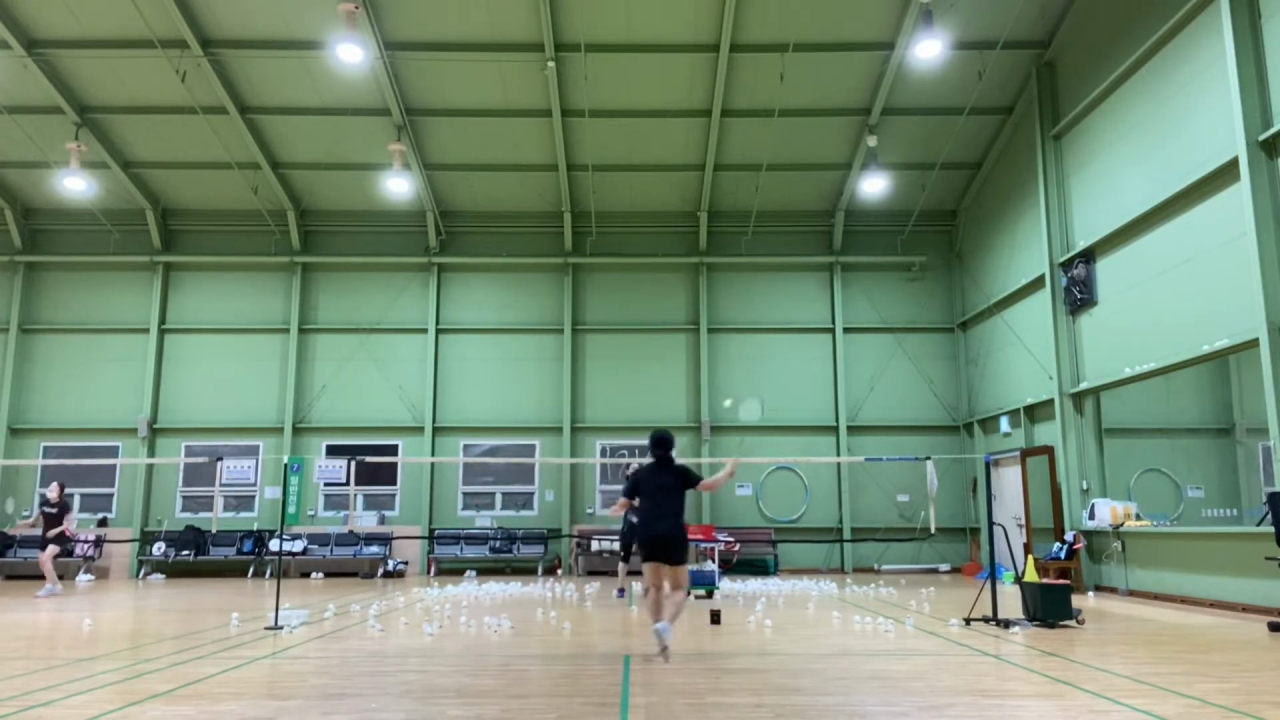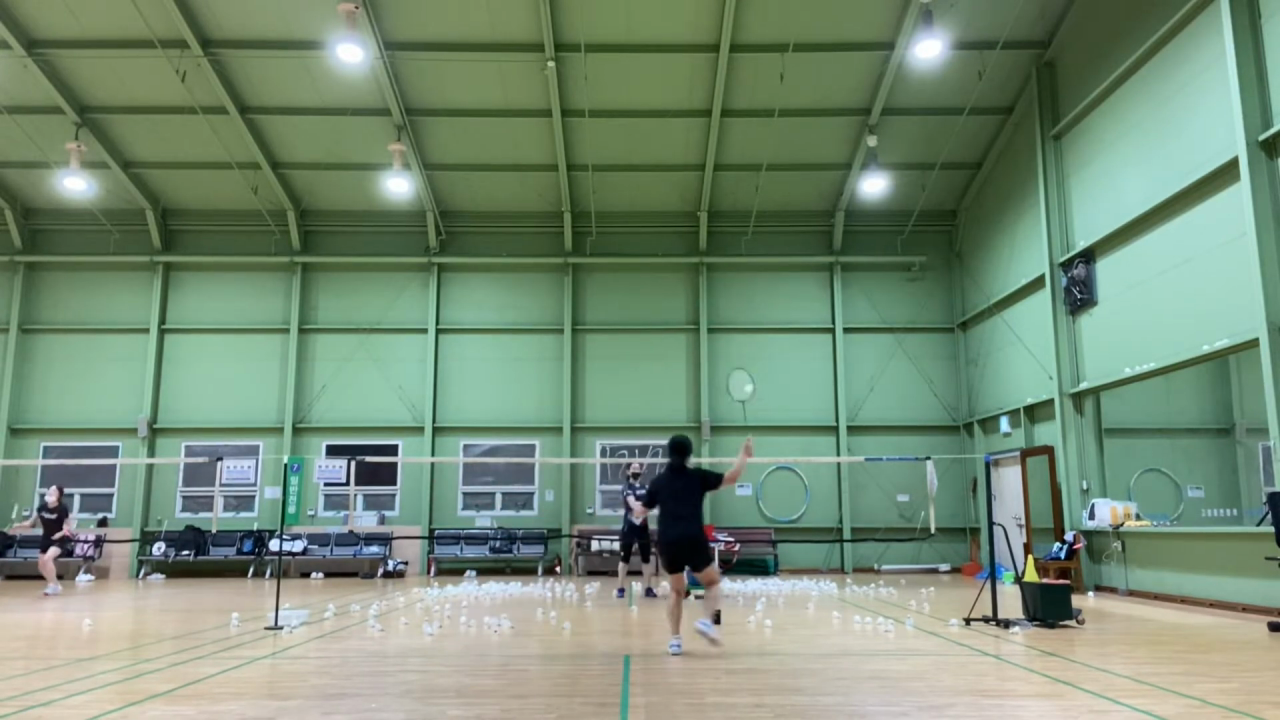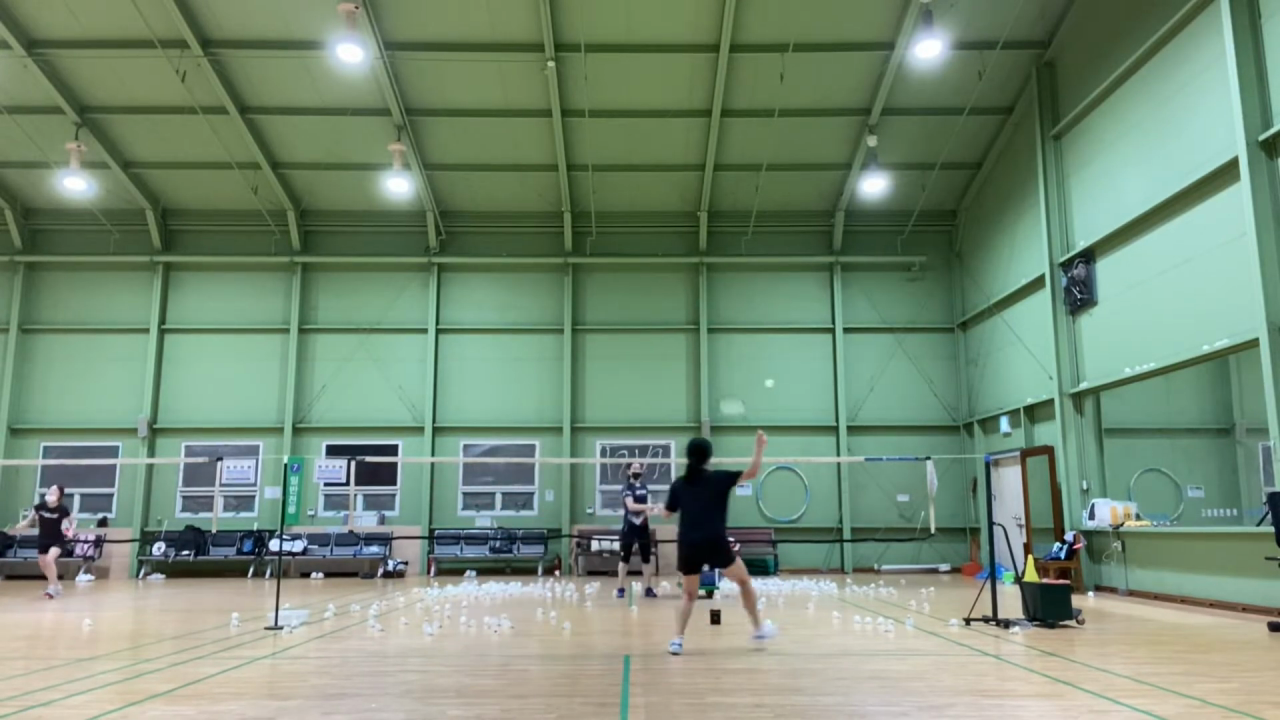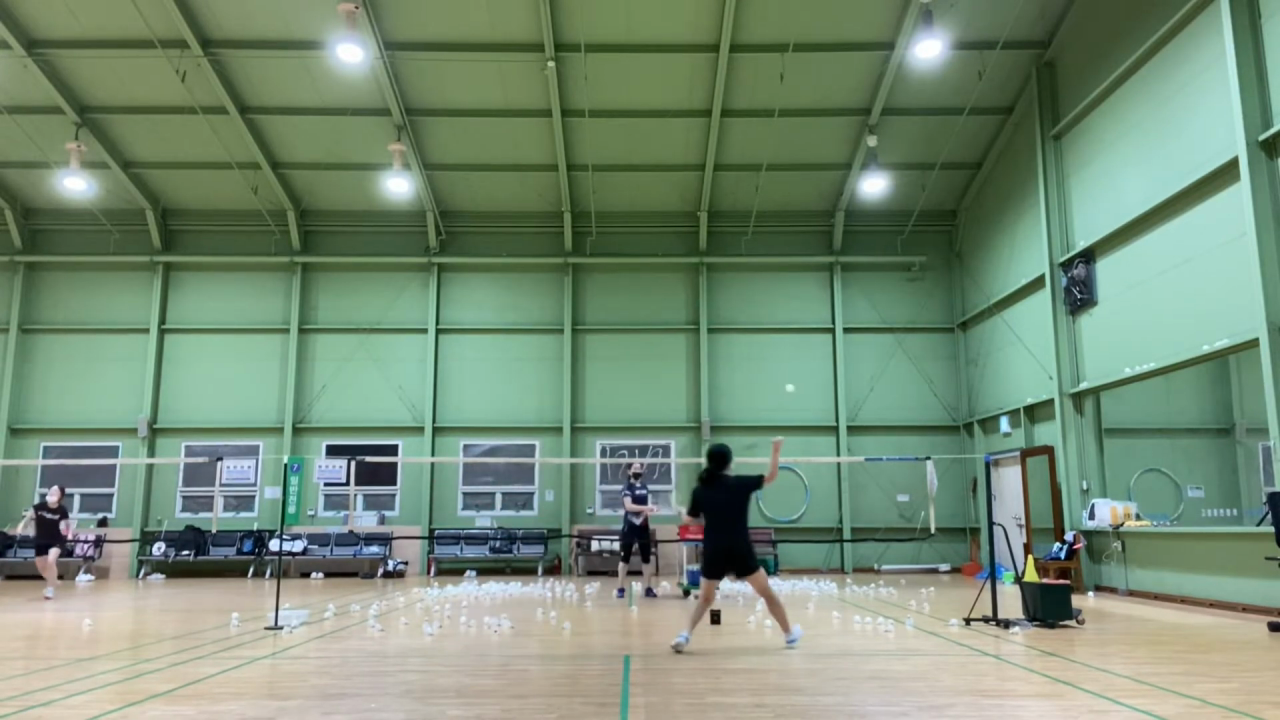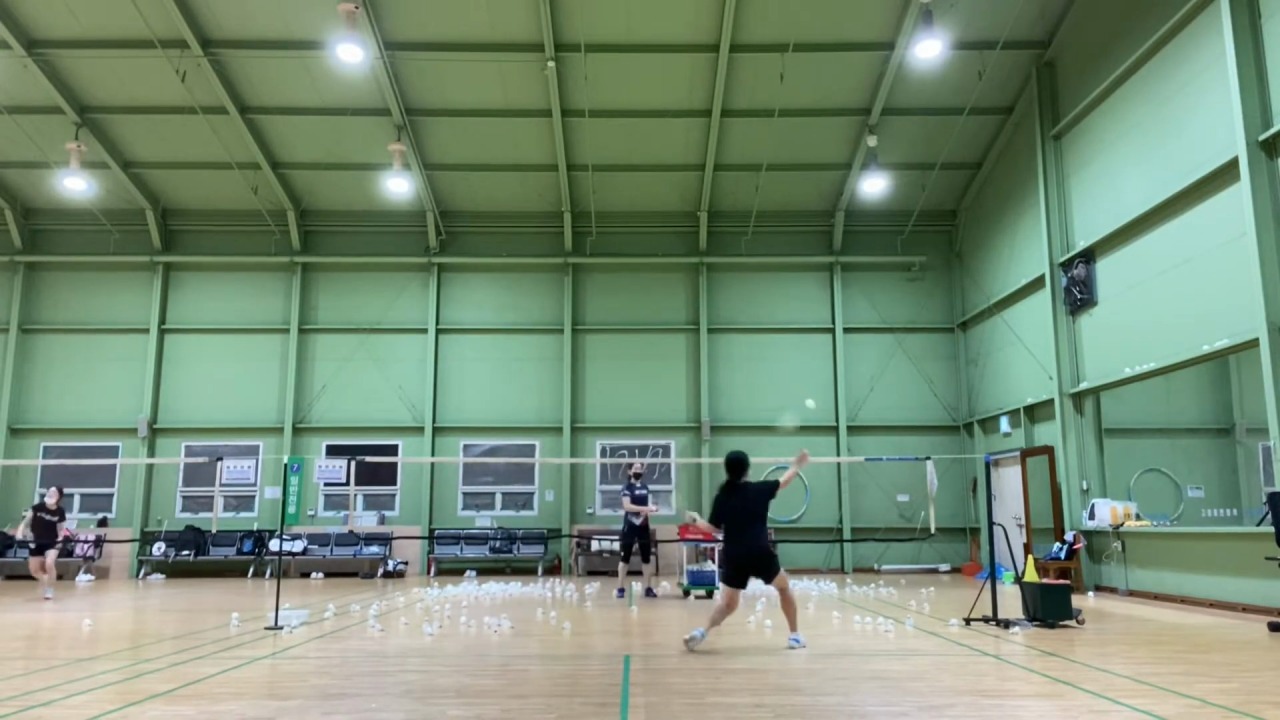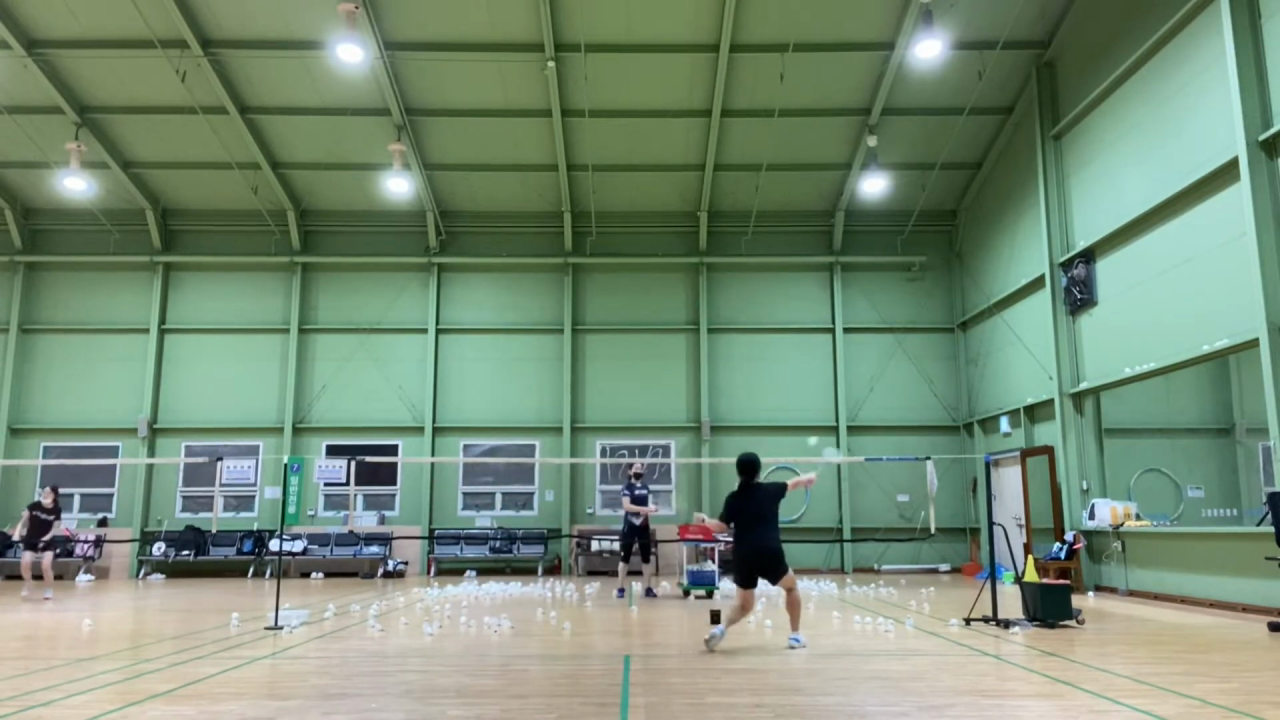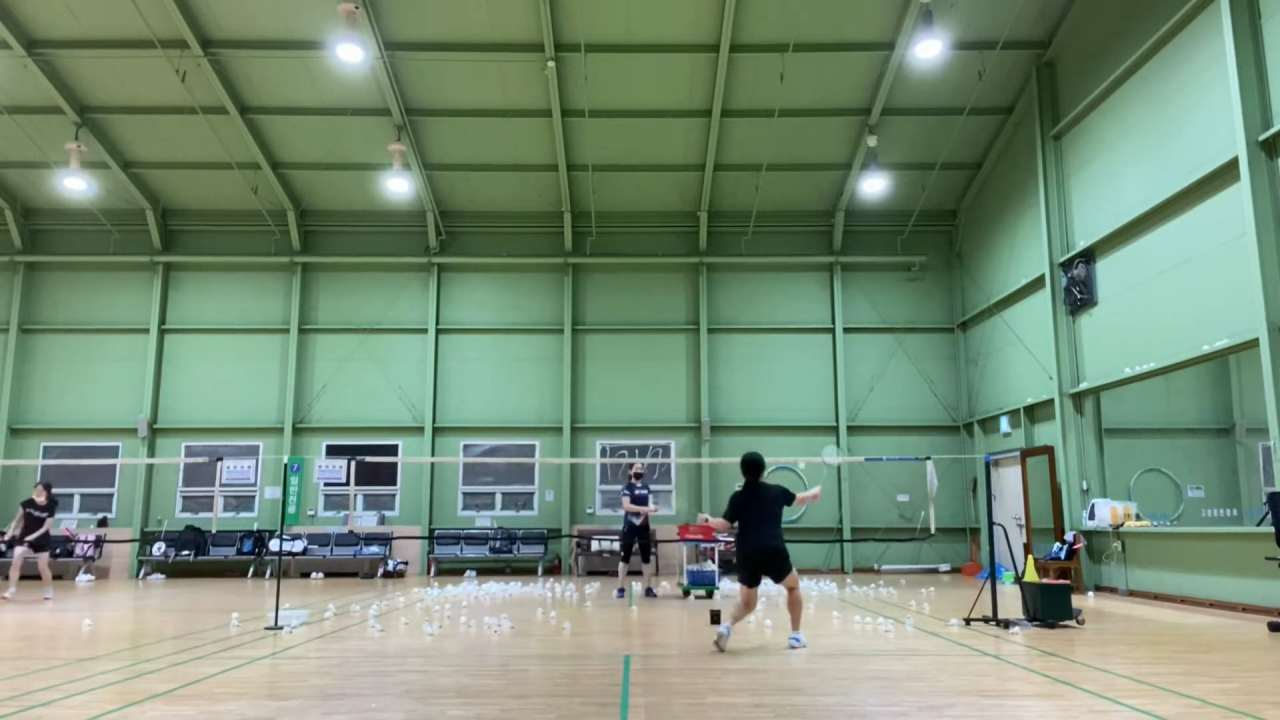
dt=0.1s
person 1, frame 1
left shoulder: (639, 474)
right shoulder: (679, 471)
left elbow: (623, 504)
right elbow: (707, 485)
left wrist: (616, 509)
right wrist: (728, 471)
left hip: (646, 536)
right hip: (673, 535)
left knee: (653, 587)
right knee: (678, 590)
left ankle: (660, 625)
right ankle: (664, 626)
person 1, frame 2
left shoulder: (659, 481)
right shoulder: (698, 476)
left elbow: (643, 511)
right elbow: (731, 477)
left wrist: (638, 515)
right wrist: (744, 454)
left hip: (667, 542)
right hip: (693, 540)
left knee: (677, 592)
right knee: (714, 583)
left ankle: (675, 640)
right ankle: (706, 622)
person 1, frame 3
left shoulder: (679, 485)
right shoulder: (719, 478)
left elbow: (667, 514)
right elbow: (751, 473)
right wrist: (759, 446)
left hip: (688, 545)
right hip: (715, 543)
left knee: (689, 595)
right knee: (744, 581)
left ankle: (677, 640)
right ankle: (758, 629)
person 1, frame 4
left shoulder: (700, 490)
right shoulder: (740, 483)
left elbow: (689, 520)
right elbow: (770, 477)
left wrist: (694, 514)
right wrist: (776, 452)
left hip: (713, 552)
right hip: (740, 550)
left knee: (705, 598)
right knee: (766, 591)
left ankle: (686, 635)
right ankle: (789, 633)
person 1, frame 5
left shoulder: (721, 498)
right shoulder: (761, 489)
left elbow: (711, 528)
right elbow: (785, 481)
left wrist: (695, 519)
right wrist: (797, 464)
left hip: (733, 557)
right hip: (762, 554)
left knee: (727, 604)
right knee: (784, 588)
left ankle: (701, 632)
right ankle: (794, 635)
person 1, frame 6
left shoulder: (734, 498)
right shoulder: (771, 490)
left elbow: (720, 527)
right elbow: (792, 483)
left wrist: (703, 519)
right wrist: (807, 479)
left hip: (743, 557)
right hip: (770, 554)
left knee: (744, 606)
right knee: (791, 588)
left ankle: (721, 629)
right ankle: (795, 635)
person 1, frame 7
left shoulder: (738, 497)
right shoulder: (776, 491)
left elbow: (724, 525)
right elbow: (801, 498)
left wrist: (707, 519)
right wrist: (816, 492)
left hip: (748, 555)
right hip: (774, 552)
left knee: (748, 603)
right knee: (793, 587)
left ankle: (728, 626)
right ankle: (795, 635)
